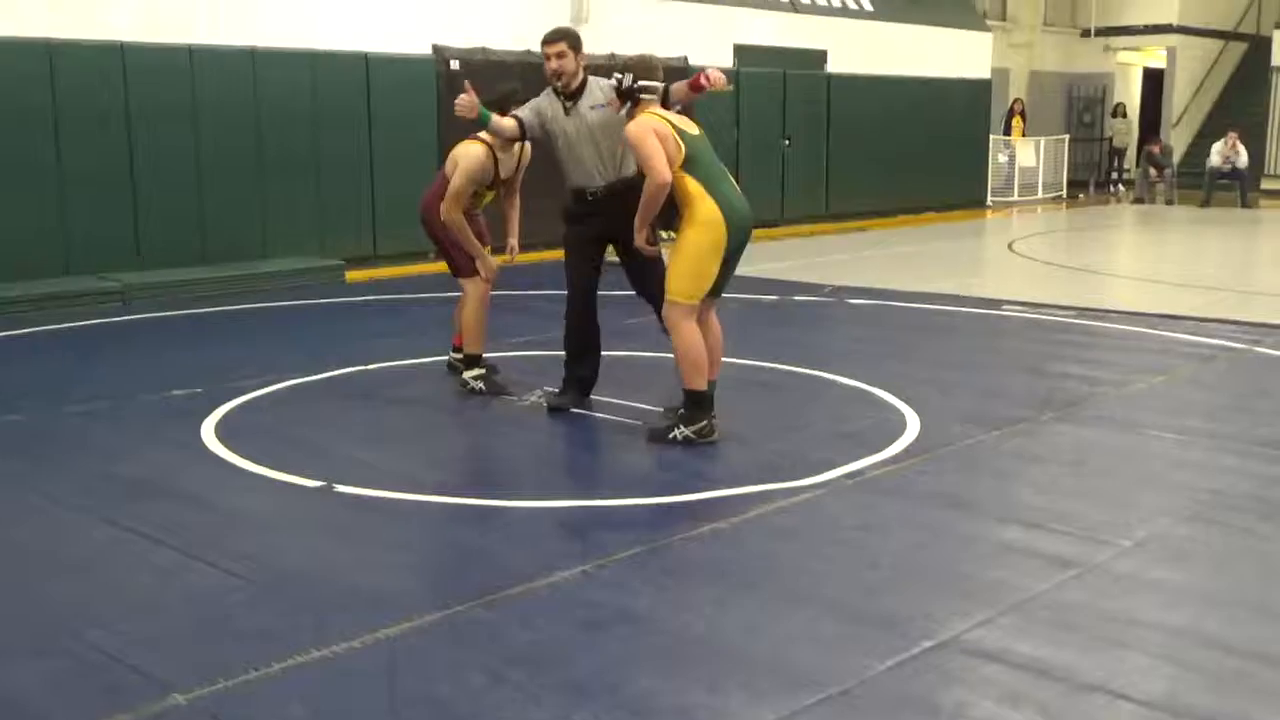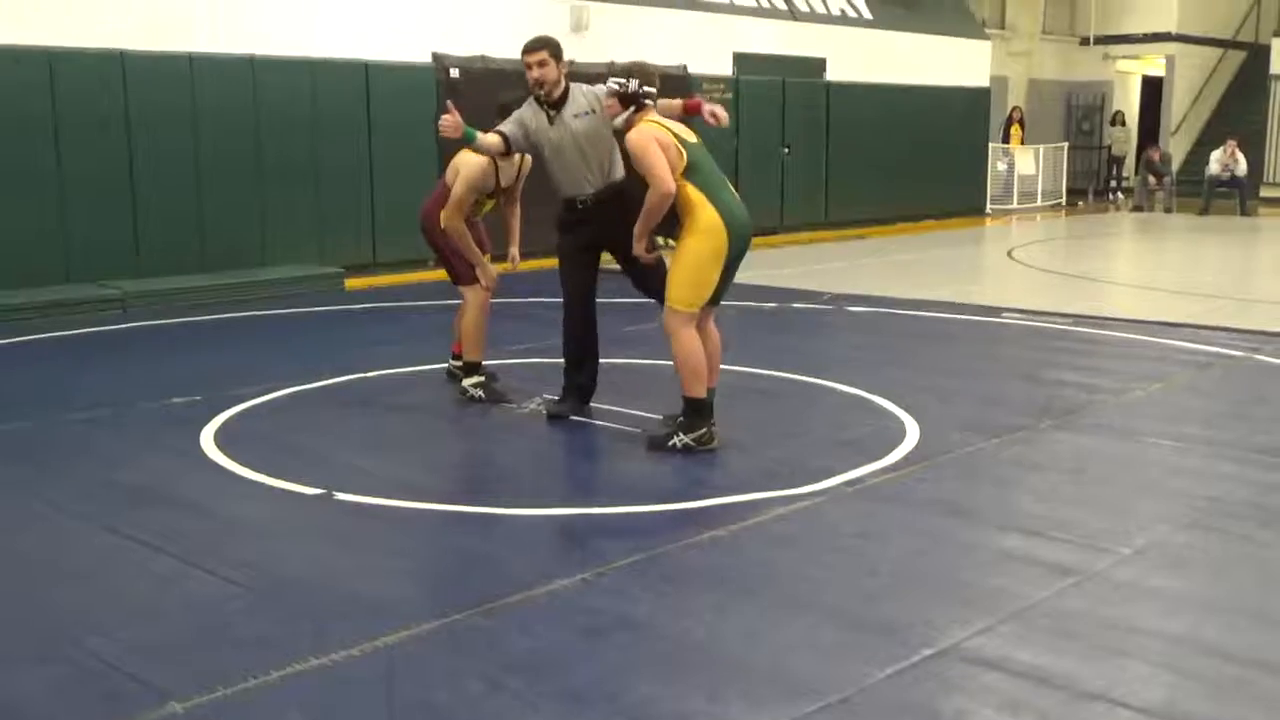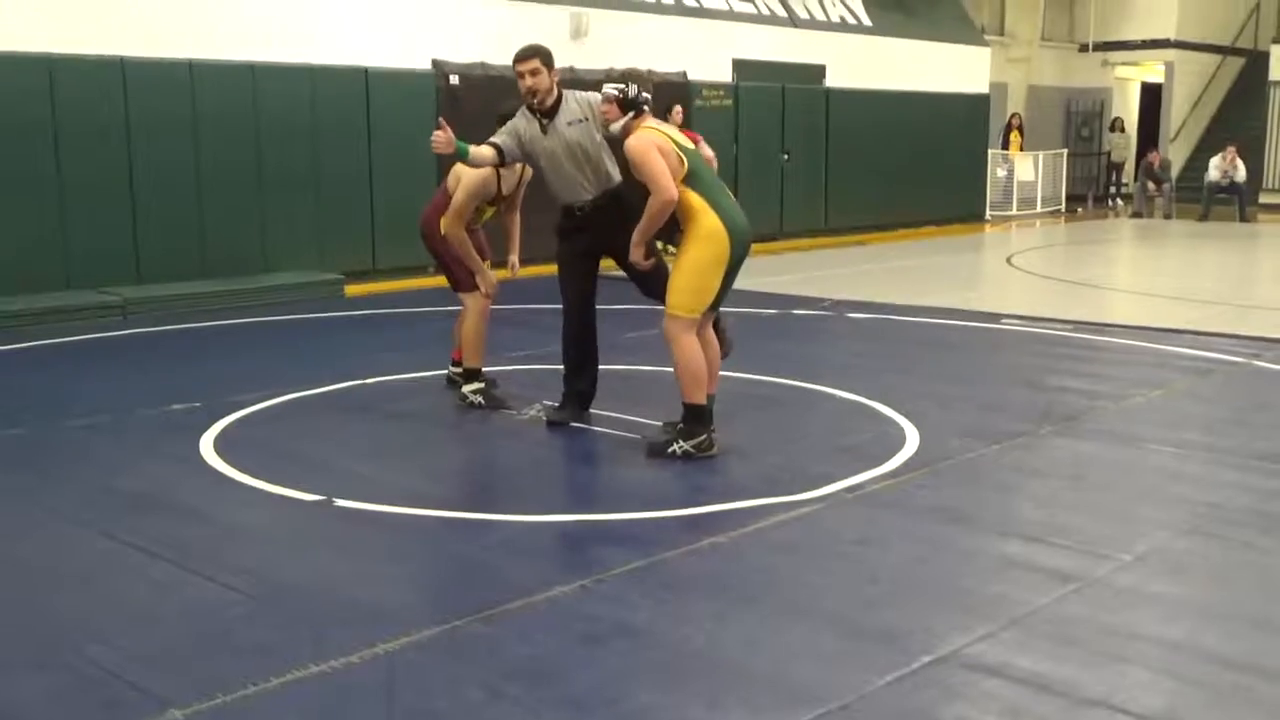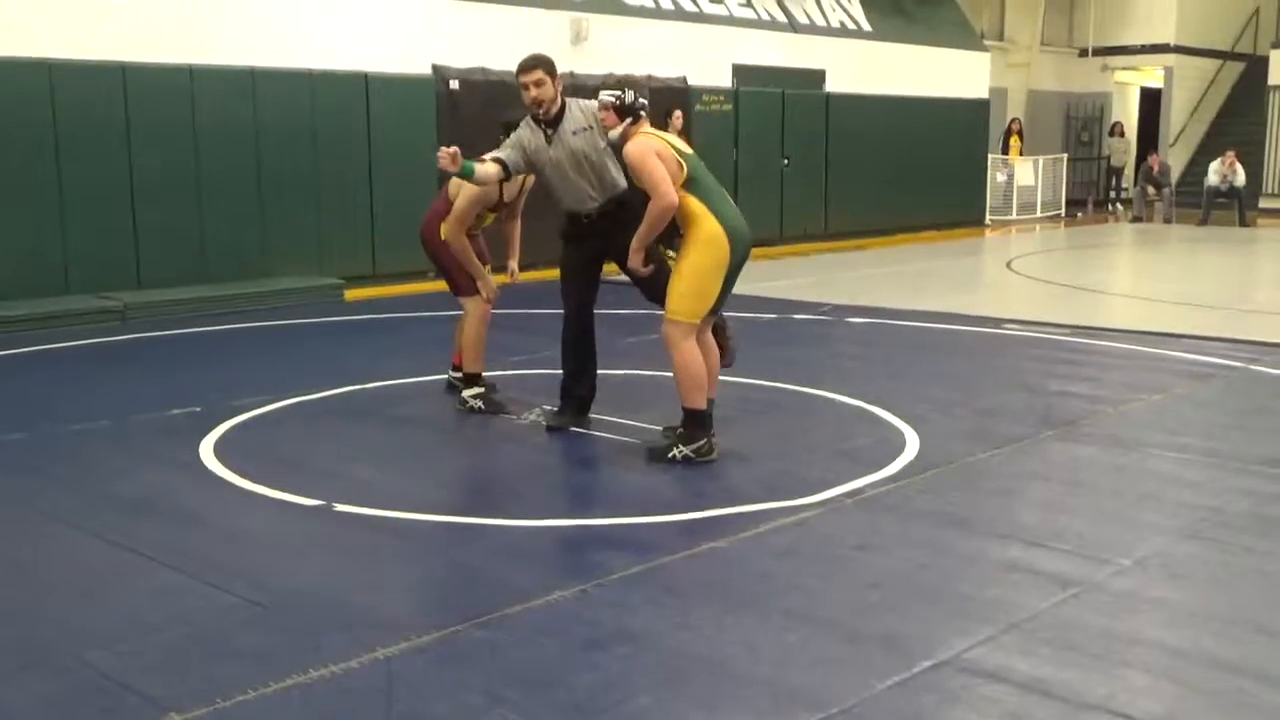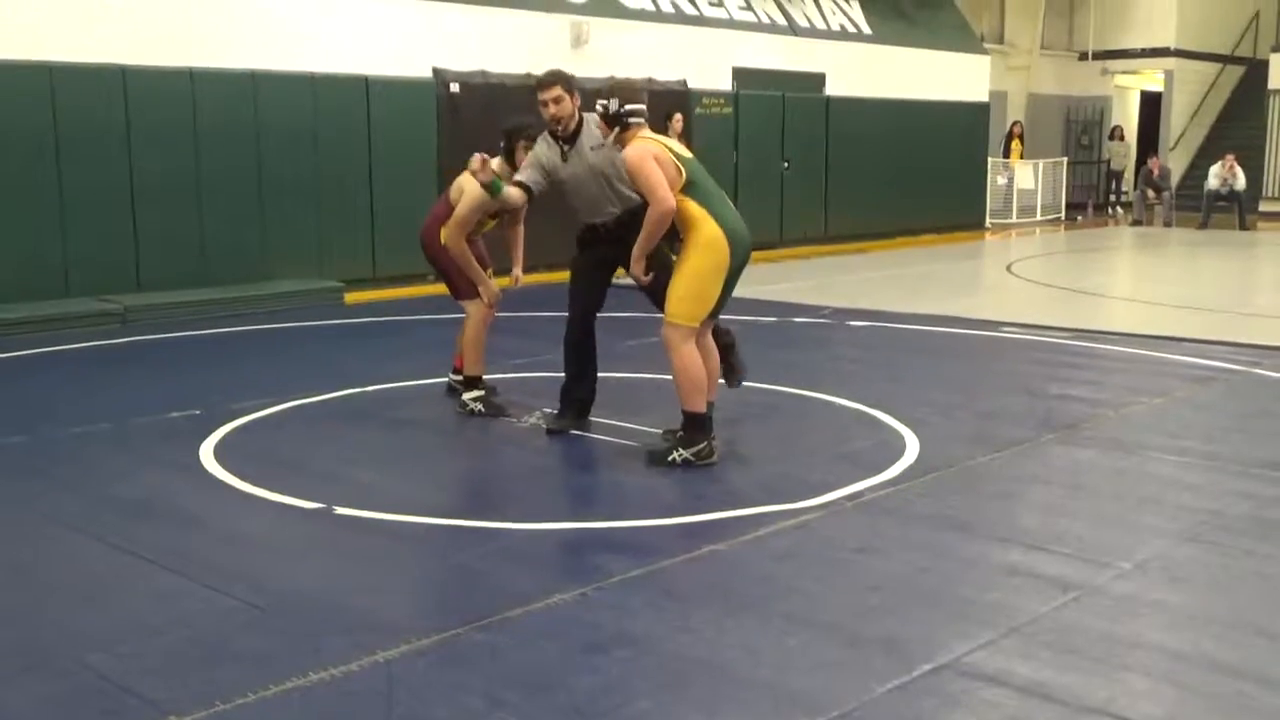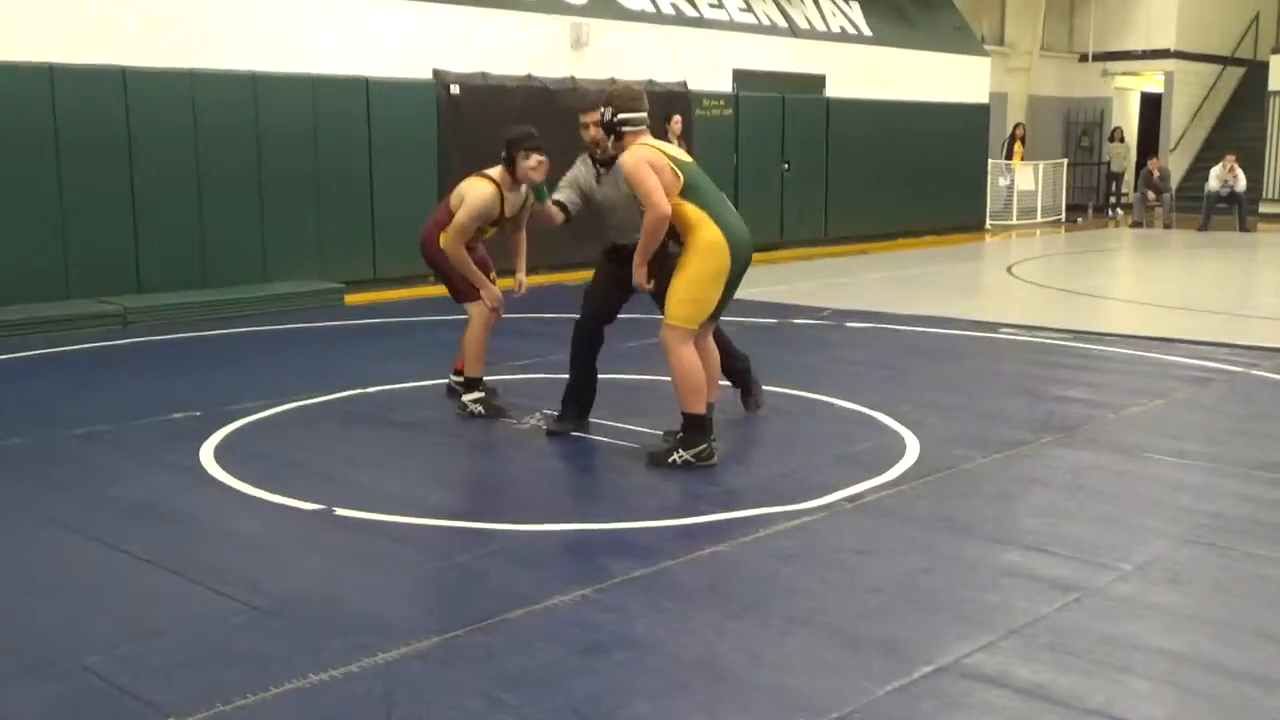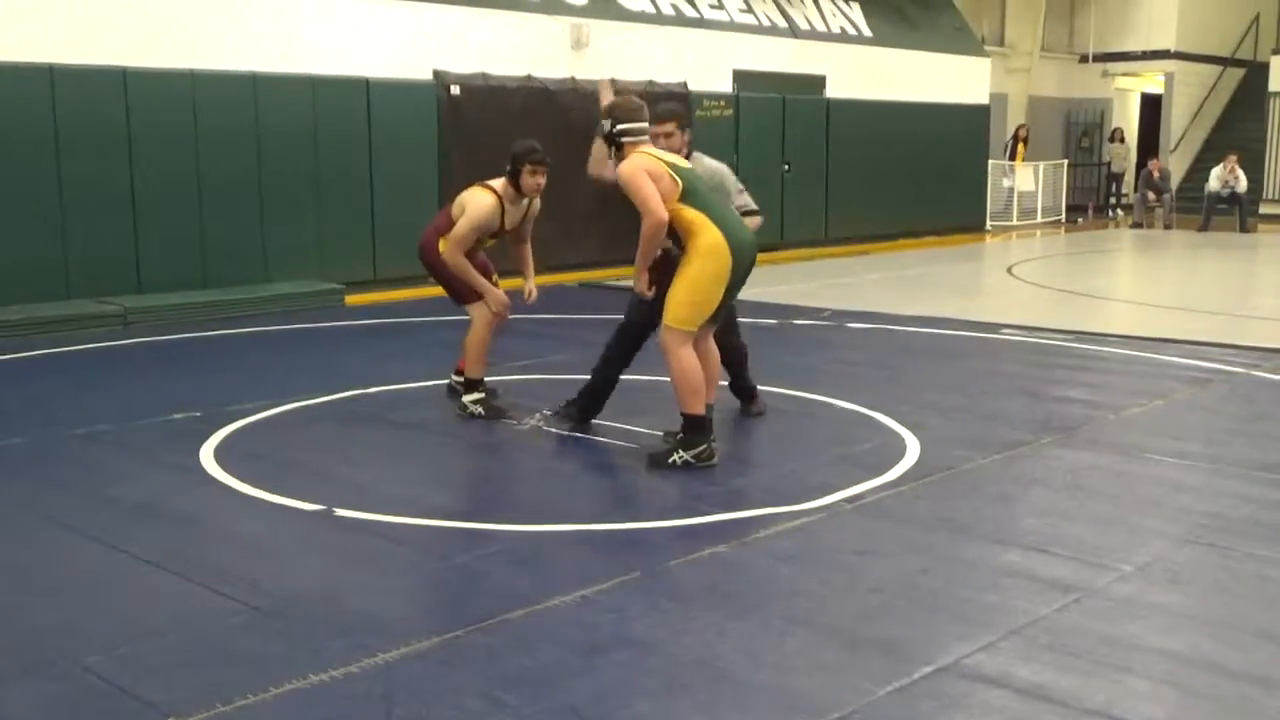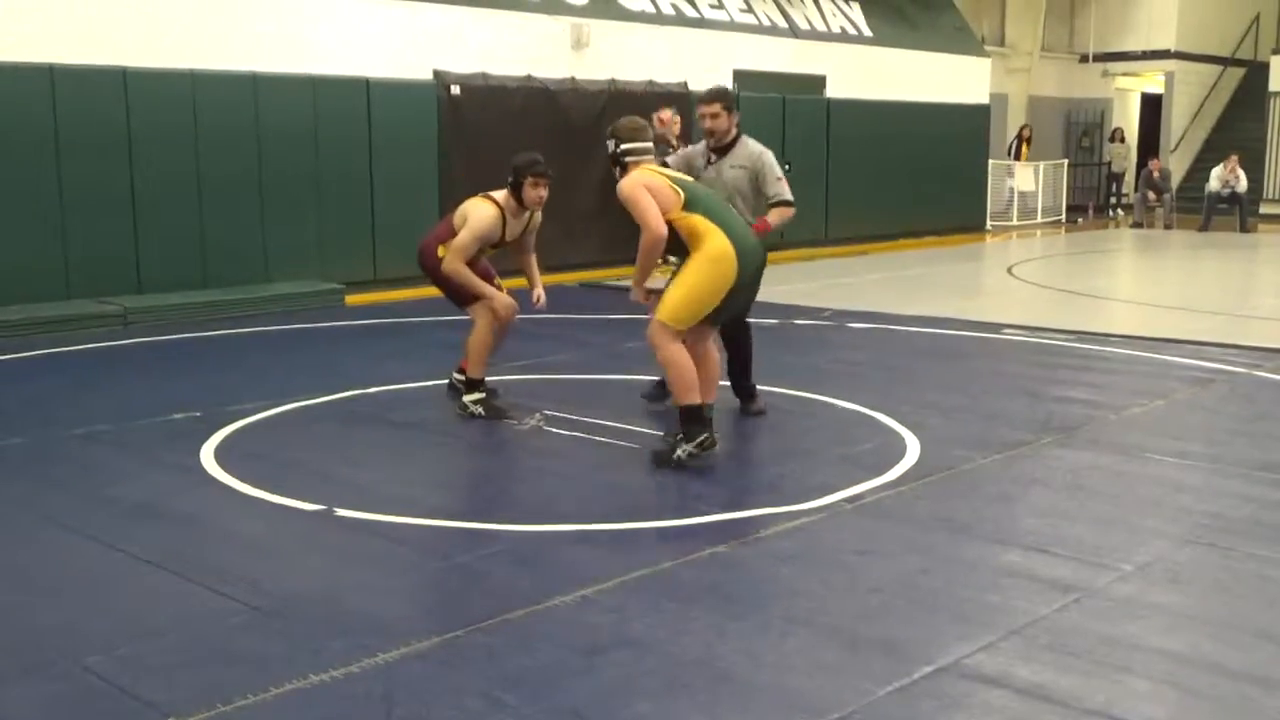
dt=0.2s
person 1, frame 1
left shoulder: (638, 126)
right shoulder: (680, 120)
left elbow: (661, 179)
left wrist: (640, 225)
left hip: (709, 219)
right hip: (736, 213)
left knee: (678, 313)
right knee: (702, 310)
left ankle: (698, 419)
right ankle: (703, 406)
person 1, frame 2
left shoulder: (639, 135)
right shoulder: (674, 127)
left elbow: (664, 188)
left wrist: (640, 234)
left hip: (709, 226)
right hip: (735, 220)
left knee: (678, 321)
right knee: (701, 318)
left ankle: (697, 427)
right ankle: (702, 414)
person 1, frame 3
left shoulder: (638, 141)
right shoulder: (667, 132)
left elbow: (666, 195)
left wrist: (638, 240)
left hip: (710, 232)
right hip: (733, 227)
left knee: (678, 327)
right knee: (699, 324)
left ankle: (696, 434)
right ankle: (701, 421)
person 1, frame 4
left shoulder: (637, 147)
right shoulder: (664, 139)
left elbow: (667, 200)
left wrist: (638, 246)
left hip: (710, 237)
right hip: (733, 231)
left knee: (678, 332)
right knee: (698, 328)
left ankle: (697, 438)
right ankle: (700, 426)
person 1, frame 5
left shoulder: (635, 152)
right shoulder: (665, 142)
left elbow: (665, 205)
left wrist: (639, 254)
left hip: (710, 240)
right hip: (733, 235)
left knee: (677, 335)
right knee: (698, 332)
left ankle: (696, 441)
right ankle: (700, 429)
person 1, frame 6
left shoulder: (632, 158)
right shoulder: (666, 148)
left elbow: (660, 211)
left wrist: (640, 261)
left hip: (711, 244)
right hip: (735, 238)
left knee: (675, 337)
right knee: (699, 334)
left ankle: (697, 442)
right ankle: (701, 429)
person 1, frame 7
left shoulder: (630, 167)
right shoulder: (667, 158)
left elbow: (657, 217)
left wrist: (641, 270)
left hip: (713, 247)
right hip: (738, 241)
left knee: (675, 339)
right knee: (699, 335)
left ankle: (697, 443)
right ankle: (700, 431)
person 1, frame 8
left shoulder: (630, 184)
right shoulder: (670, 176)
left elbow: (656, 232)
left wrist: (638, 281)
left hip: (720, 253)
right hip: (747, 249)
left knee: (662, 333)
right knee: (698, 334)
left ankle: (696, 432)
right ankle: (699, 427)
person 2, frame 1
left shoulder: (613, 91)
right shoulder: (543, 107)
left elbow: (668, 96)
right elbow: (509, 127)
left wrist: (699, 81)
right wrist: (481, 115)
left hip: (625, 200)
right hip: (582, 208)
left knee: (652, 284)
right knee: (579, 298)
right ankle: (577, 385)
person 2, frame 2
left shoulder: (597, 98)
right shoulder: (527, 117)
left elbow: (651, 108)
right elbow: (495, 143)
left wrist: (698, 105)
right wrist: (465, 134)
left hip: (616, 206)
right hip: (574, 217)
left knee: (653, 282)
right knee: (576, 306)
right ankle: (577, 392)
person 2, frame 3
left shoulder: (589, 105)
right shoulder: (519, 128)
right elbow: (489, 155)
right wrist: (457, 149)
left hip: (615, 211)
right hip: (574, 223)
left knee: (656, 284)
right knee: (576, 311)
left ankle: (708, 325)
right ankle: (576, 399)
person 2, frame 4
left shoulder: (593, 113)
right shoulder: (524, 138)
right elbow: (493, 170)
right wrist: (462, 168)
left hip: (621, 216)
right hip: (579, 229)
left knee: (661, 289)
right knee: (576, 316)
left ankle: (713, 330)
right ankle: (574, 405)
person 2, frame 5
right shoulder: (542, 153)
right elbow: (517, 197)
right wrist: (490, 183)
left hip: (636, 226)
right hip: (594, 237)
right knee: (579, 319)
left ankle: (724, 348)
right ankle: (574, 408)
person 2, frame 6
right shoulder: (580, 172)
right elbow: (556, 216)
left hip: (661, 250)
right hip: (619, 256)
right knee: (588, 325)
left ankle: (744, 377)
right ankle: (575, 411)
person 2, frame 7
left shoulder: (714, 172)
left elbow: (752, 217)
right elbow: (597, 171)
right hip: (666, 263)
left knee: (724, 335)
right knee: (630, 332)
left ankle: (747, 394)
right ankle: (586, 405)
person 2, frame 8
left shoulder: (757, 156)
right shoulder: (696, 155)
left elbow: (784, 207)
left wrist: (754, 231)
left knee: (733, 323)
left ankle: (745, 394)
person 3, frame 1
left shoulder: (523, 150)
right shoulder: (476, 155)
left elbow: (511, 194)
right elbow: (451, 211)
left wrist: (512, 236)
right wrist: (480, 256)
left hip: (469, 210)
right hip: (441, 212)
left knee: (477, 285)
right knee: (479, 286)
left ankle: (458, 355)
right ankle: (472, 372)
person 3, frame 2
left shoulder: (524, 160)
right shoulder: (478, 164)
left elbow: (512, 202)
right elbow: (452, 219)
left wrist: (514, 244)
right wrist: (481, 264)
left hip: (468, 218)
right hip: (441, 220)
left knee: (477, 293)
right knee: (479, 294)
left ankle: (458, 363)
right ankle: (471, 380)
person 3, frame 3
left shoulder: (525, 168)
right shoulder: (480, 171)
left elbow: (512, 210)
right elbow: (454, 226)
left wrist: (513, 251)
right wrist: (481, 271)
left hip: (469, 225)
right hip: (441, 226)
left knee: (478, 300)
right knee: (479, 301)
left ankle: (458, 369)
right ankle: (471, 386)
person 3, frame 4
left shoulder: (526, 176)
left elbow: (512, 217)
right elbow: (454, 232)
left wrist: (513, 258)
right wrist: (482, 276)
left hip: (468, 231)
right hip: (441, 232)
left knee: (480, 305)
right knee: (479, 306)
left ankle: (458, 374)
right ankle: (471, 391)
person 3, frame 5
right shoulder: (484, 185)
left elbow: (515, 222)
right elbow: (453, 237)
left wrist: (517, 264)
right wrist: (482, 281)
left hip: (467, 235)
right hip: (441, 236)
left knee: (484, 308)
right knee: (480, 309)
left ankle: (459, 377)
right ankle: (471, 395)
person 3, frame 6
left shoulder: (529, 189)
right shoulder: (484, 193)
left elbow: (517, 229)
right elbow: (454, 245)
left wrist: (520, 270)
right wrist: (484, 285)
left hip: (468, 241)
right hip: (442, 241)
left knee: (492, 311)
right knee: (482, 311)
left ankle: (460, 378)
right ankle: (471, 396)
person 3, frame 7
left shoulder: (531, 203)
right shoulder: (486, 204)
left elbow: (522, 241)
right elbow: (452, 254)
left wrist: (529, 279)
right wrist: (488, 290)
left hip: (468, 248)
right hip: (440, 248)
left knee: (497, 312)
right knee: (485, 313)
left ankle: (460, 379)
right ankle: (471, 397)
person 3, frame 8
left shoulder: (533, 214)
right shoulder: (487, 215)
left elbow: (527, 252)
right elbow: (451, 264)
left wrist: (537, 285)
right wrist: (493, 294)
left hip: (468, 255)
right hip: (439, 254)
left knee: (504, 315)
right knee: (488, 314)
left ankle: (462, 378)
right ankle: (472, 397)
